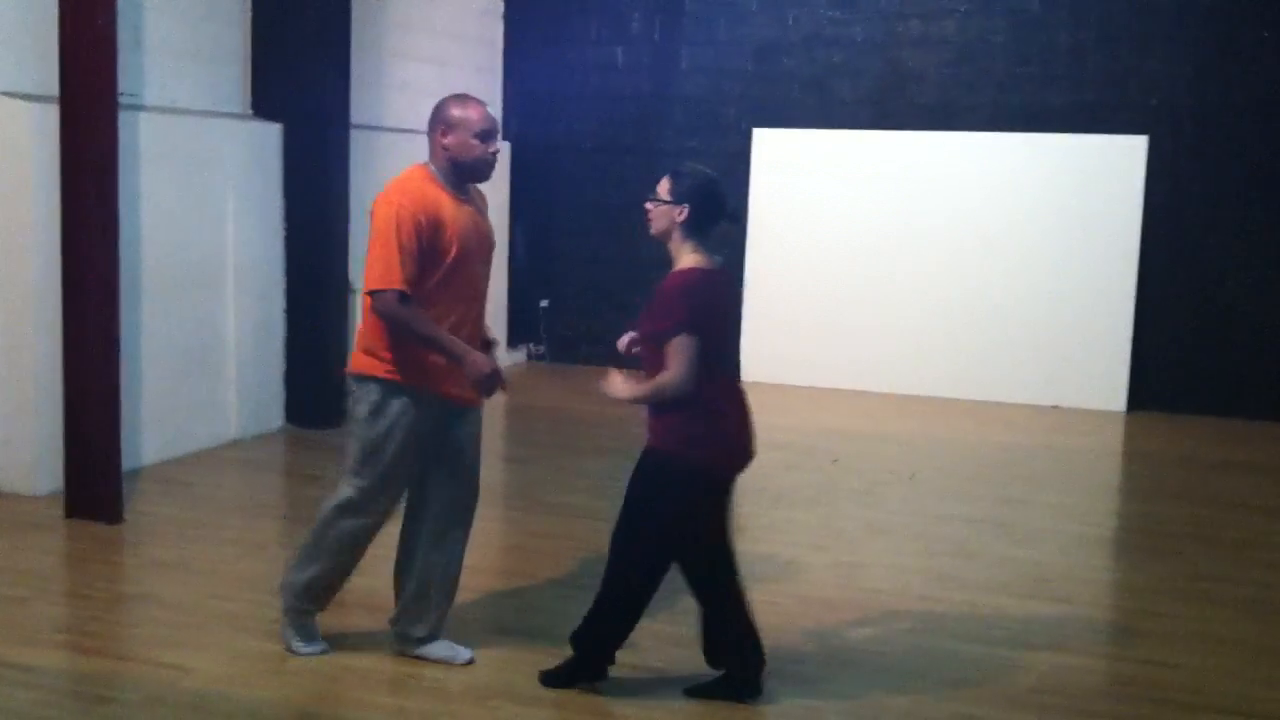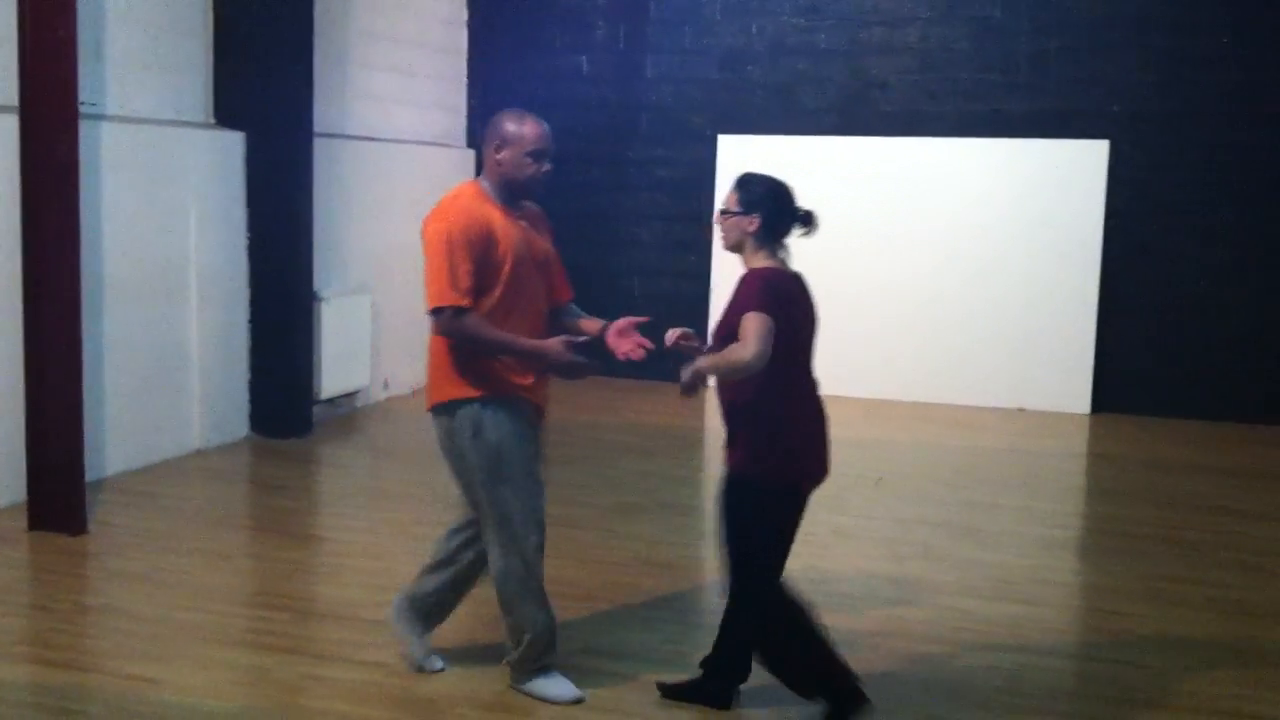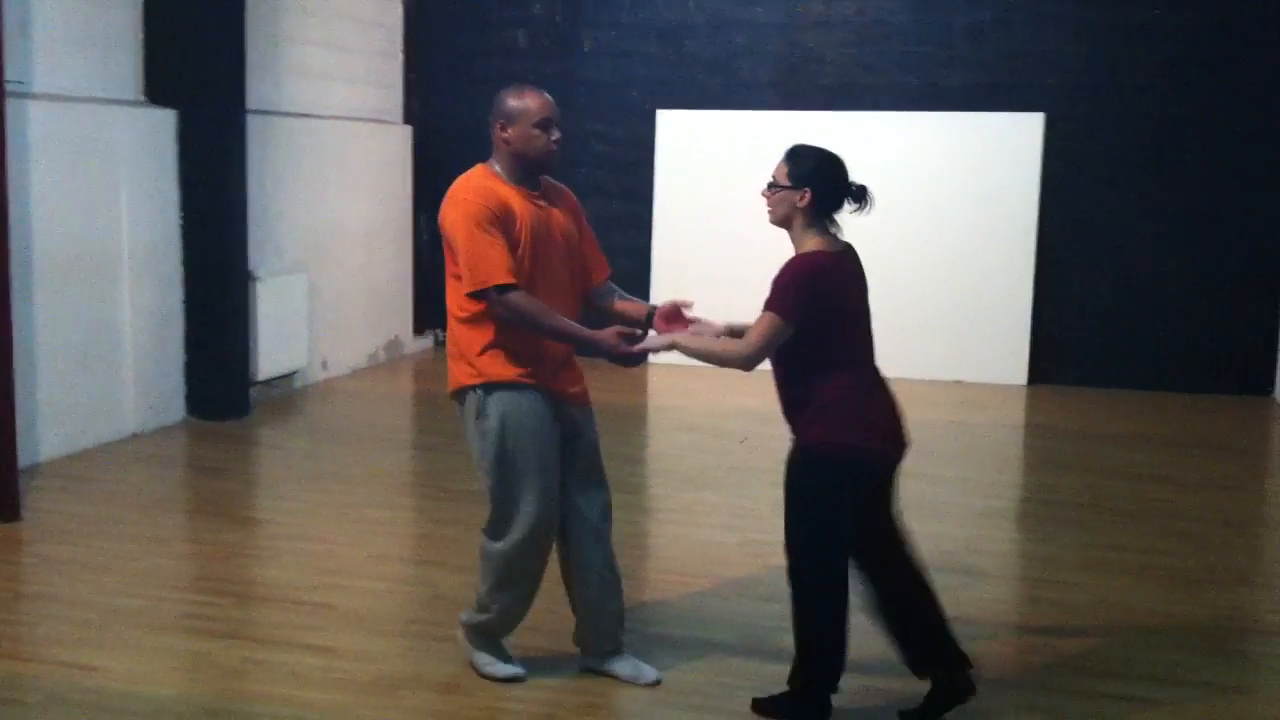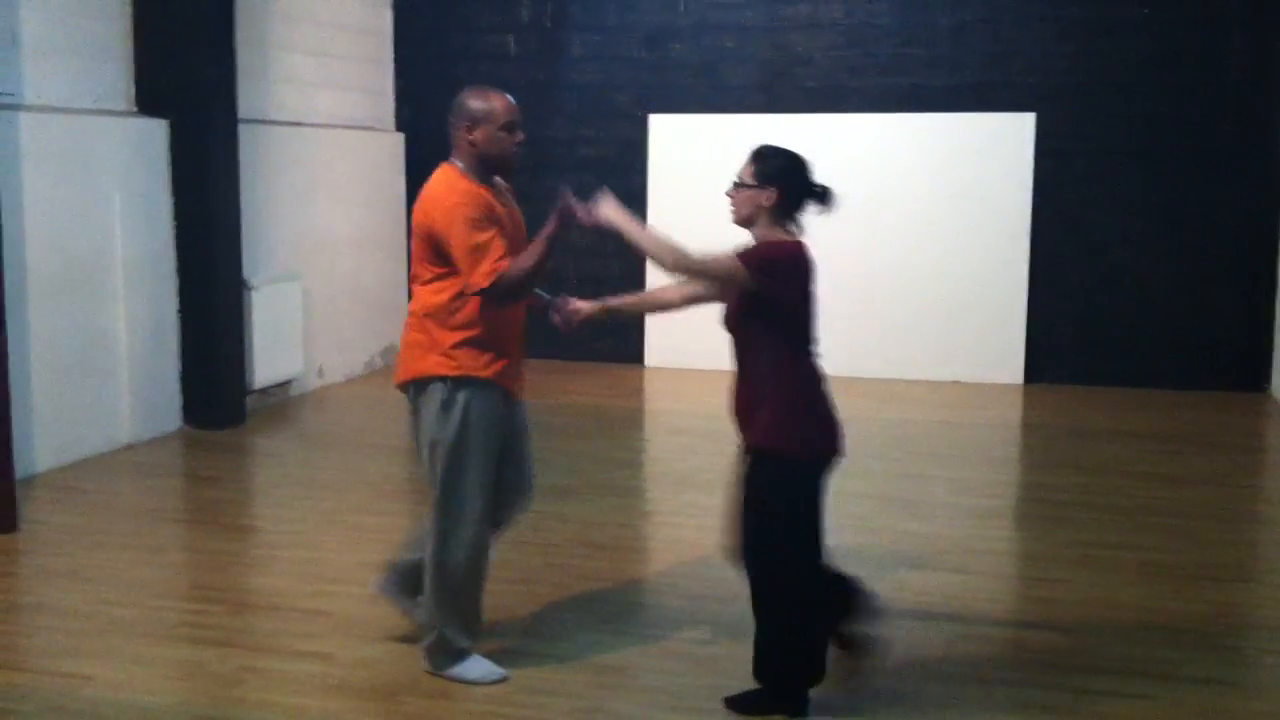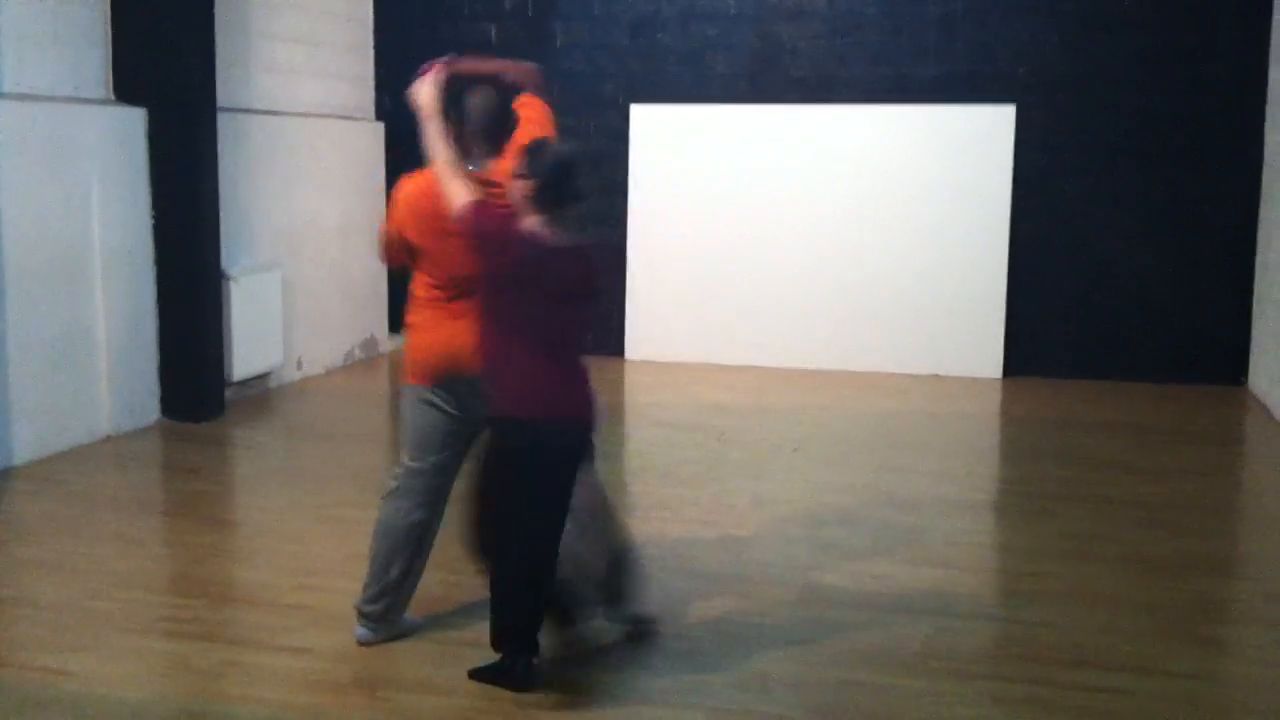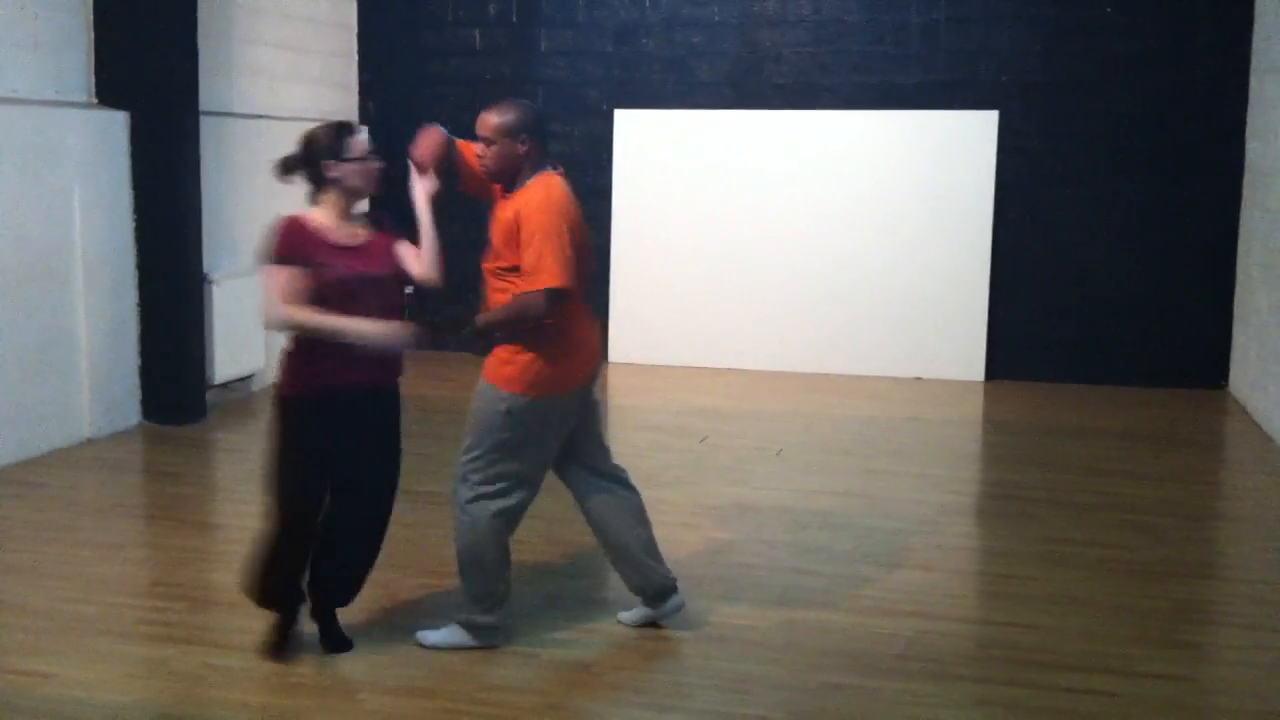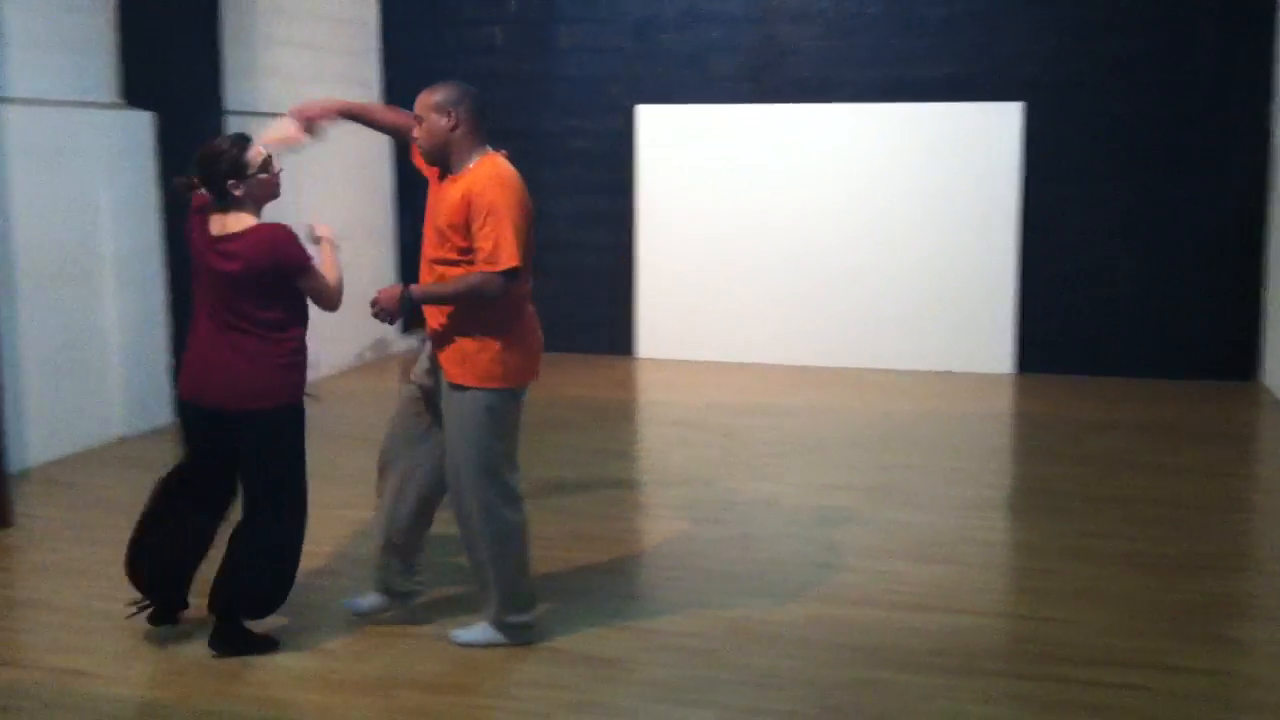
dt=0.5s
person 1, frame 1
left shoulder: (474, 201)
right shoulder: (405, 200)
right elbow: (387, 302)
left wrist: (481, 344)
right wrist: (465, 356)
left hip: (452, 382)
right hip: (396, 381)
left knee: (448, 504)
right knee: (364, 501)
left ankle: (418, 629)
right ankle: (298, 606)
person 1, frame 2
left shoulder: (534, 219)
right shoulder: (457, 217)
left elbow: (557, 303)
right elbow: (451, 321)
left wrist: (601, 329)
right wrist: (537, 351)
left hip: (520, 394)
right hip: (475, 397)
left knee: (491, 521)
right knee: (516, 530)
left ankle: (414, 611)
right ankle: (533, 663)
person 1, frame 3
left shoulder: (562, 200)
right shoulder: (473, 198)
left elbow: (594, 284)
right elbow: (502, 299)
left wrist: (645, 313)
right wrist: (594, 340)
left hip: (560, 380)
right hip: (500, 381)
left knee: (588, 513)
right knee: (526, 516)
left ankle: (603, 646)
right ankle: (485, 634)
person 1, frame 4
left shoulder: (492, 190)
right shoulder: (455, 199)
right elbow: (502, 284)
right wrist: (557, 227)
left hip: (484, 371)
right hip: (452, 373)
left knee: (507, 492)
right knee: (458, 509)
left ankle: (415, 577)
right ankle: (448, 647)
person 1, frame 5
left shoulder: (411, 193)
right shoulder: (520, 178)
left elbow: (395, 258)
right elbow: (530, 83)
right wrist: (467, 67)
left hip: (432, 361)
left knee: (416, 487)
left ankle: (378, 614)
person 1, frame 6
left shoulder: (540, 204)
right shoulder: (507, 180)
left elbow: (541, 300)
right elbow: (441, 142)
left wrist: (482, 323)
right wrist: (432, 146)
left hip: (532, 368)
right hip: (565, 364)
left knee: (483, 492)
right knee: (595, 475)
left ankle: (481, 620)
right ankle: (658, 591)
person 1, frame 7
left shoulder: (494, 183)
right shoulder: (445, 163)
left elbow: (500, 280)
right elbow: (399, 122)
left wrist: (411, 295)
right wrist: (338, 109)
left hip: (486, 359)
right hip: (447, 351)
left knee: (482, 487)
right knee: (403, 461)
left ankle: (510, 618)
right ankle: (395, 582)
person 2, frame 1
left shoulder: (680, 286)
right shoulder: (715, 276)
left elbow: (678, 379)
left wrist: (628, 389)
right wrist: (649, 342)
left hip: (687, 442)
right hip: (718, 437)
left knee: (636, 550)
right knee: (705, 555)
left ankle: (590, 656)
right ankle: (741, 667)
person 2, frame 2
left shoulder: (760, 284)
right shoulder: (786, 282)
left elbow: (751, 356)
left wrist: (700, 364)
right wrist: (704, 345)
left hip: (770, 454)
right hip: (793, 449)
left knee: (752, 574)
right knee: (752, 569)
person 2, frame 3
left shoulder: (806, 270)
right shoulder: (837, 258)
left elbow: (747, 355)
left wrist: (677, 341)
right wrist: (727, 328)
left hip: (834, 438)
right hip: (868, 430)
left knee: (813, 561)
right knee: (882, 557)
right ankle: (947, 670)
person 2, frame 4
left shoulder: (781, 258)
right shoulder: (767, 263)
left elbow: (683, 270)
right elbow: (681, 294)
left wrist: (617, 218)
right wrist: (600, 307)
left hip: (788, 436)
right hip: (778, 432)
left knee: (773, 558)
right knee: (776, 553)
right ankle: (845, 605)
person 2, frame 5
left shoulder: (505, 240)
right shoulder: (576, 259)
left elbow: (449, 176)
left wrist: (428, 107)
left hip: (531, 415)
right hip: (565, 411)
left knee: (509, 530)
right knee: (517, 527)
right ankle: (519, 650)
person 2, frame 6
left shoulder: (377, 235)
right shoulder: (297, 234)
left elbow: (429, 273)
right elbow: (284, 312)
left wrist: (422, 200)
right wrist: (367, 327)
left hip: (374, 391)
right hip: (313, 391)
left knee: (366, 507)
right knee: (301, 506)
left ankle: (327, 605)
right ankle: (282, 603)
person 2, frame 7
left shoulder: (202, 224)
right shoulder: (278, 241)
left elbow: (197, 184)
right elbow: (330, 298)
left wrist: (272, 142)
right wrist: (326, 245)
left hip: (201, 391)
right hip: (267, 397)
left knee: (193, 490)
right knee: (274, 508)
left ankle: (163, 594)
right ankle: (229, 619)
